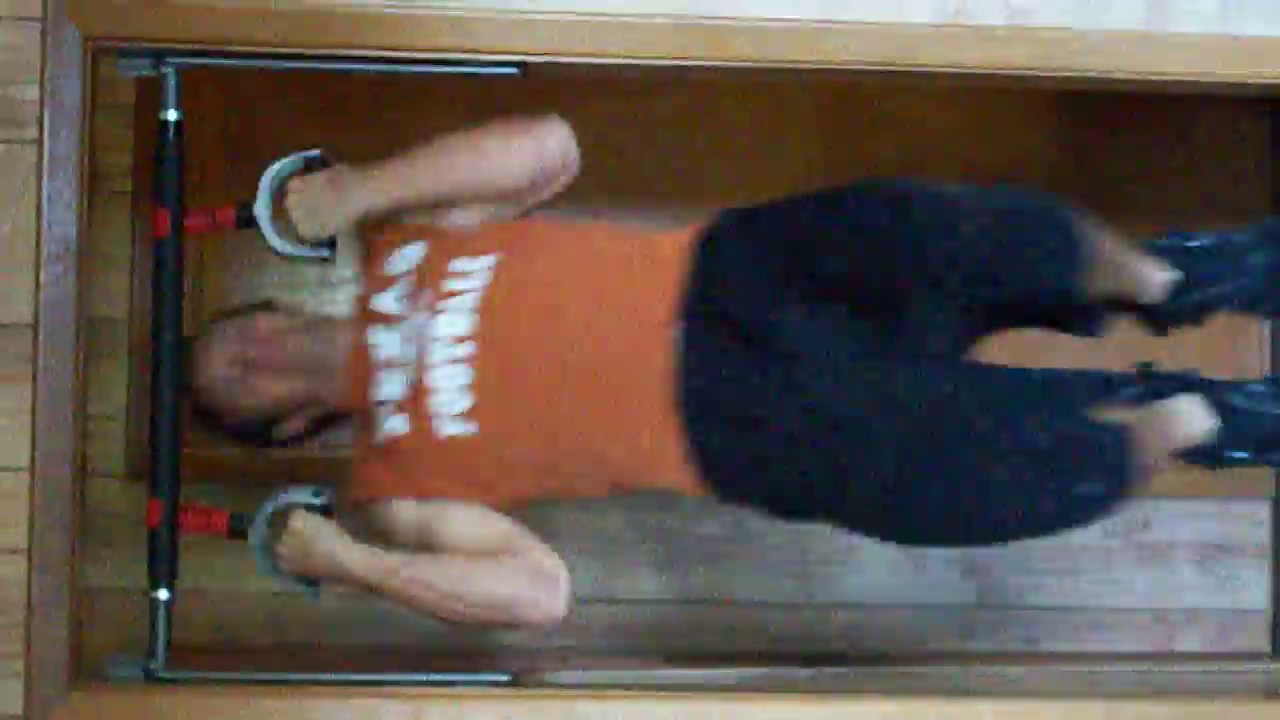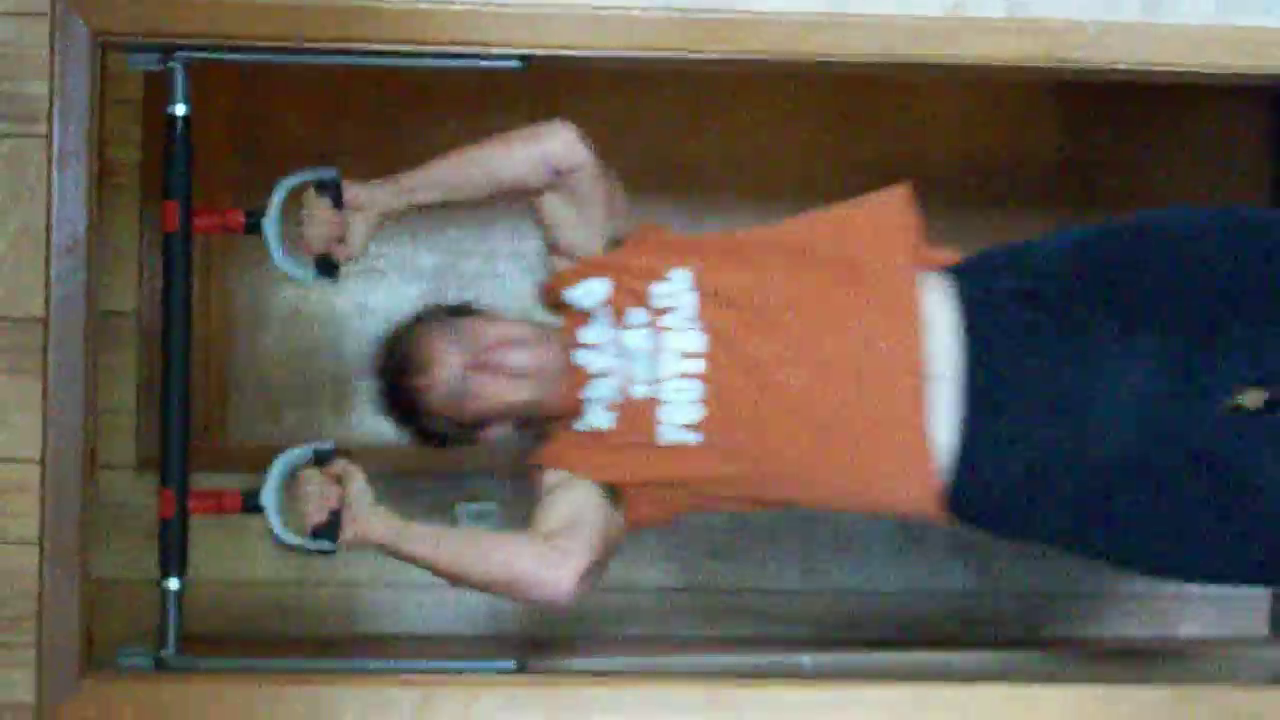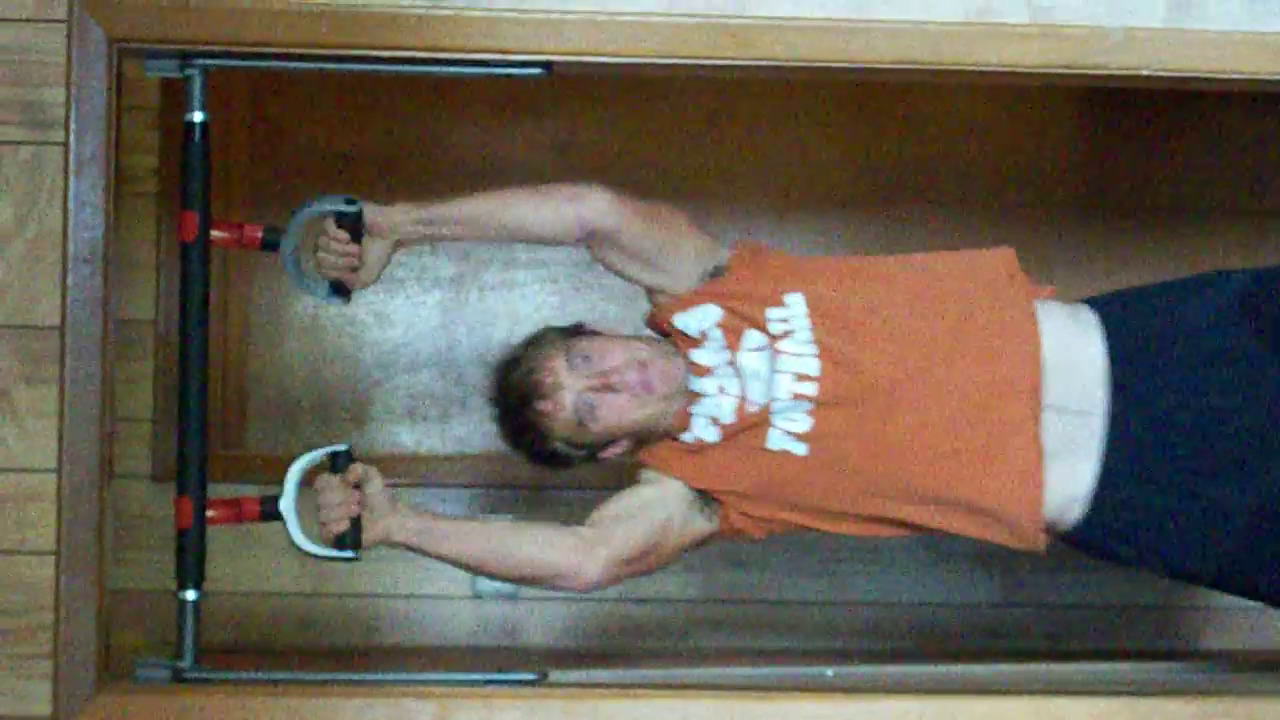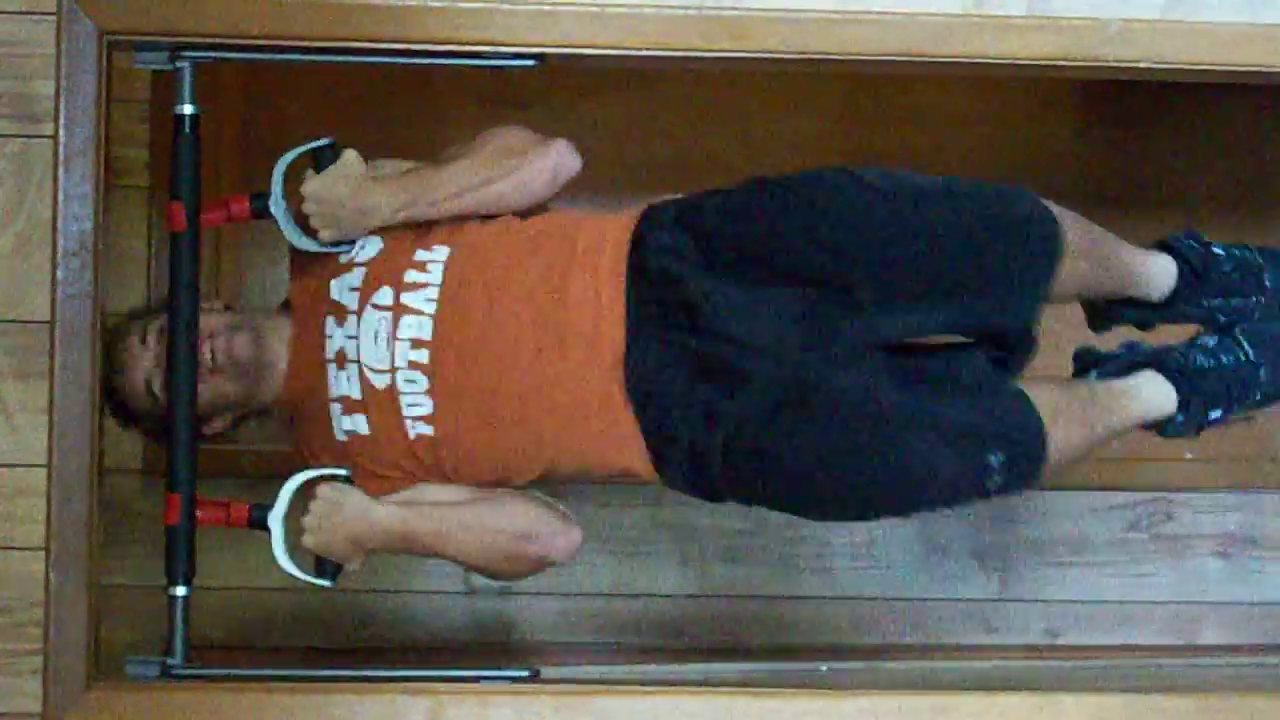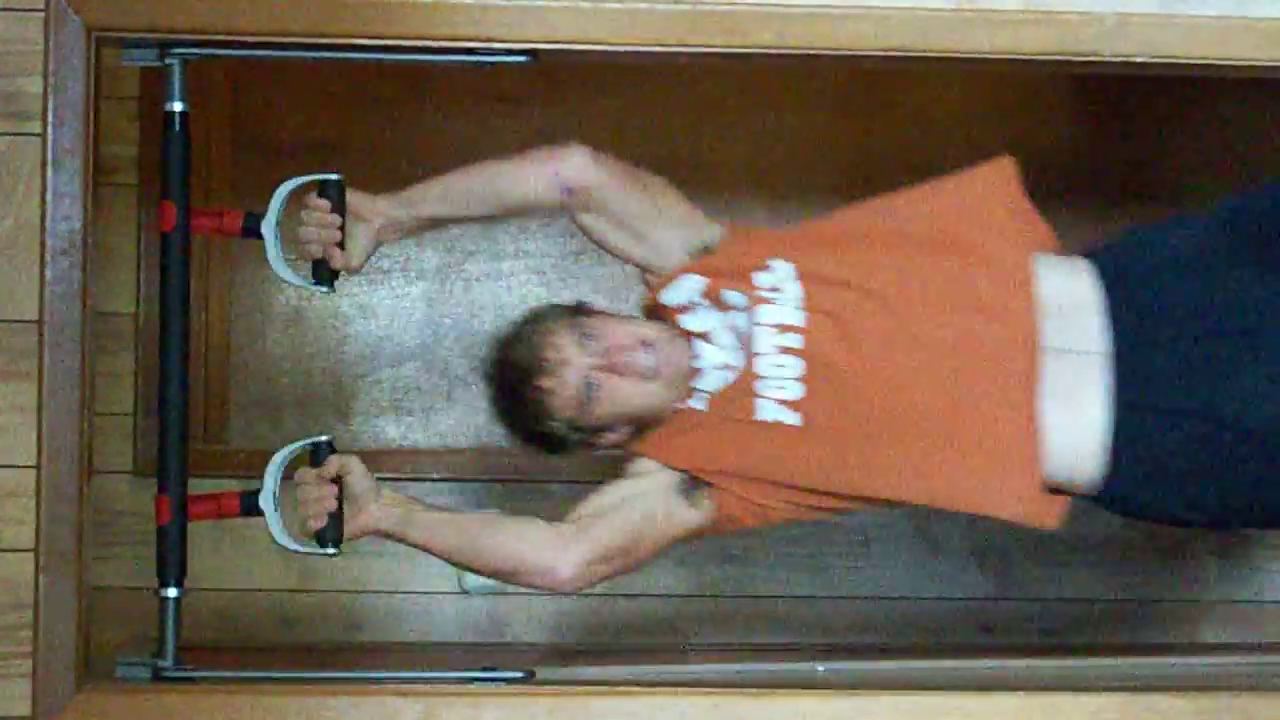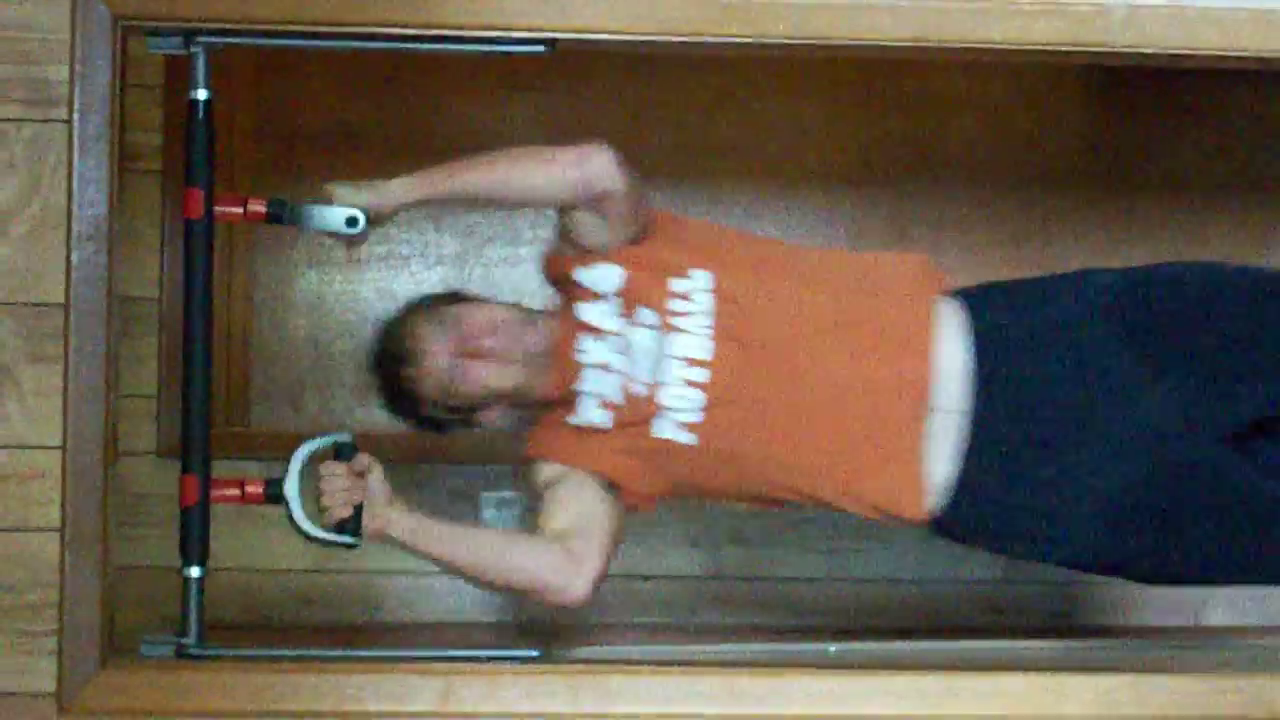
dt=0.7s
person 1, frame 1
left shoulder: (398, 249)
right shoulder: (397, 483)
left elbow: (547, 146)
right elbow: (537, 593)
left wrist: (352, 194)
right wrist: (348, 561)
left hip: (740, 271)
right hip: (750, 432)
left knee: (954, 235)
right knee: (1055, 471)
left ankle: (1162, 286)
person 1, frame 2
left shoulder: (591, 279)
right shoulder: (585, 469)
left elbow: (562, 148)
right elbow: (554, 570)
left wrist: (381, 197)
right wrist: (373, 524)
left hip: (988, 304)
right hip: (991, 467)
person 1, frame 3
left shoulder: (706, 297)
right shoulder: (699, 480)
left elbow: (595, 211)
right elbow: (587, 558)
left wrist: (401, 219)
right wrist: (393, 520)
person 1, frame 4
left shoulder: (340, 234)
right shoulder: (352, 457)
left elbow: (550, 161)
right elbow: (548, 535)
left wrist: (385, 195)
right wrist: (372, 530)
left hip: (676, 257)
right hip: (703, 418)
left knee: (968, 230)
right knee: (964, 440)
left ankle: (1162, 279)
right ankle: (1164, 391)
person 1, frame 5
left shoulder: (686, 271)
right shoulder: (694, 467)
left elbow: (572, 170)
right elbow: (566, 557)
left wrist: (391, 211)
right wrist: (384, 513)
person 1, frame 6
left shoulder: (590, 254)
right shoulder: (579, 453)
left elbow: (597, 168)
right elbow: (571, 574)
left wrist: (395, 190)
right wrist: (394, 522)
left hip: (961, 331)
right hip: (985, 482)
